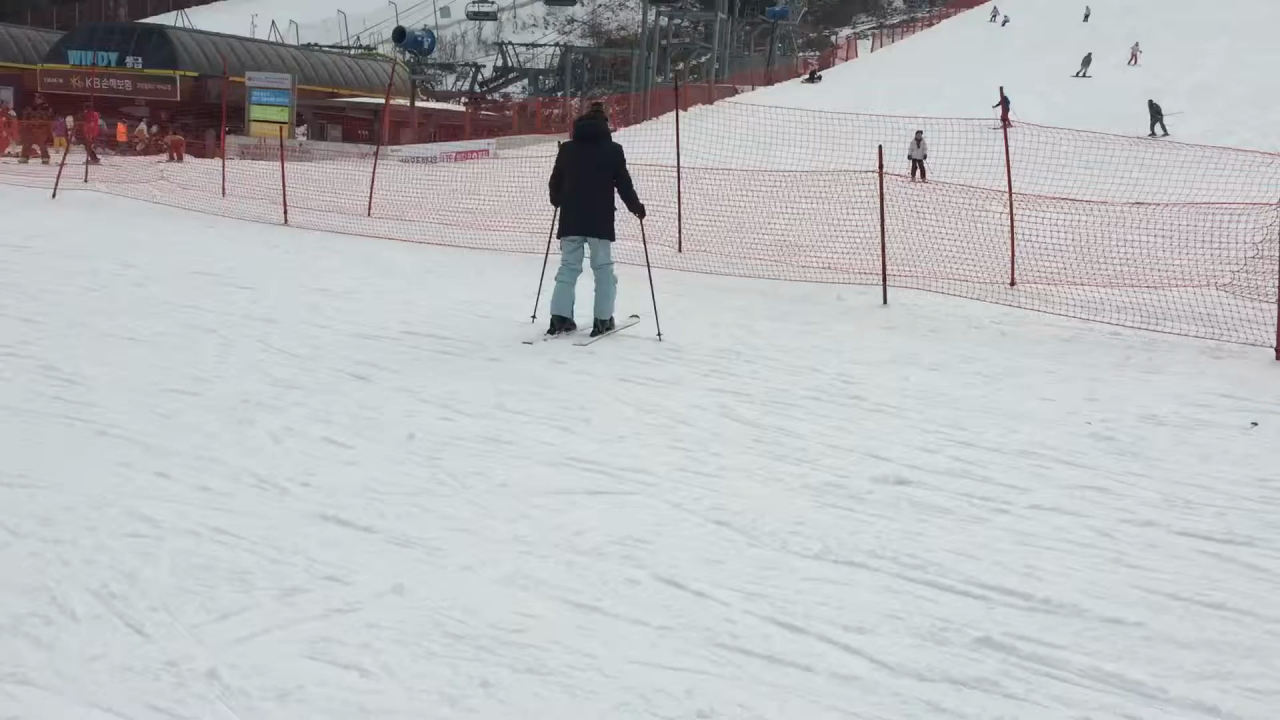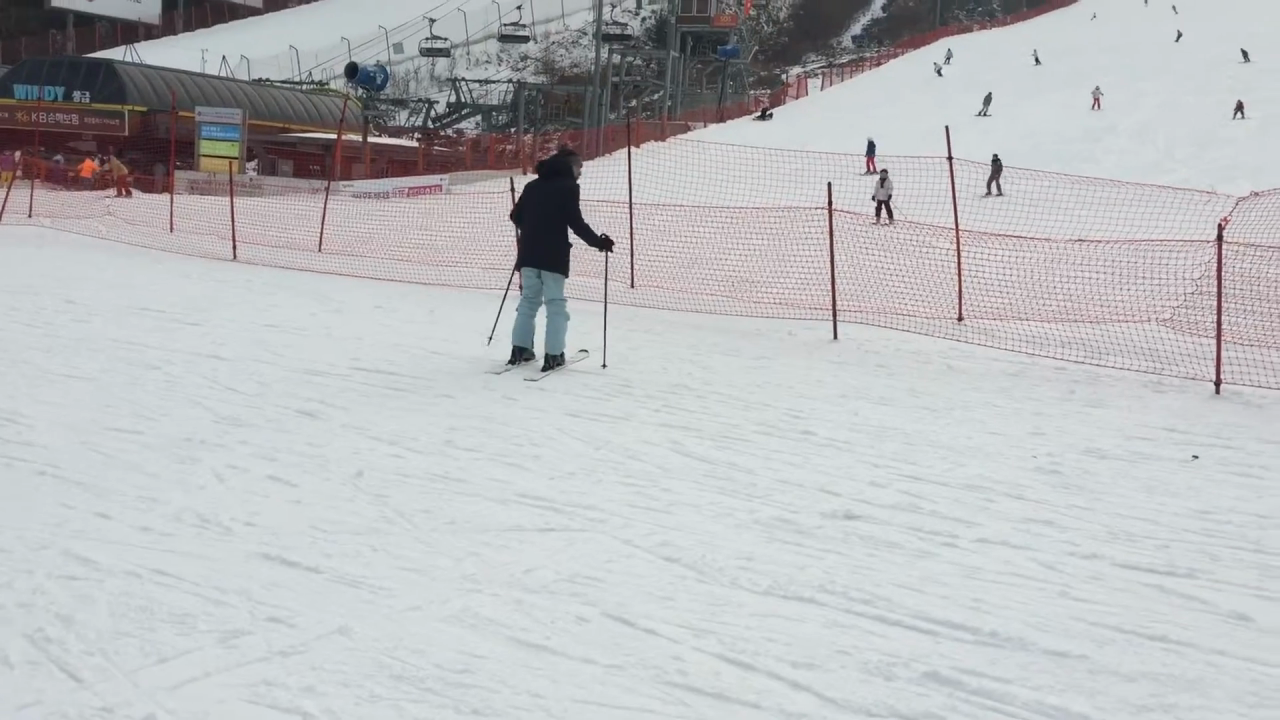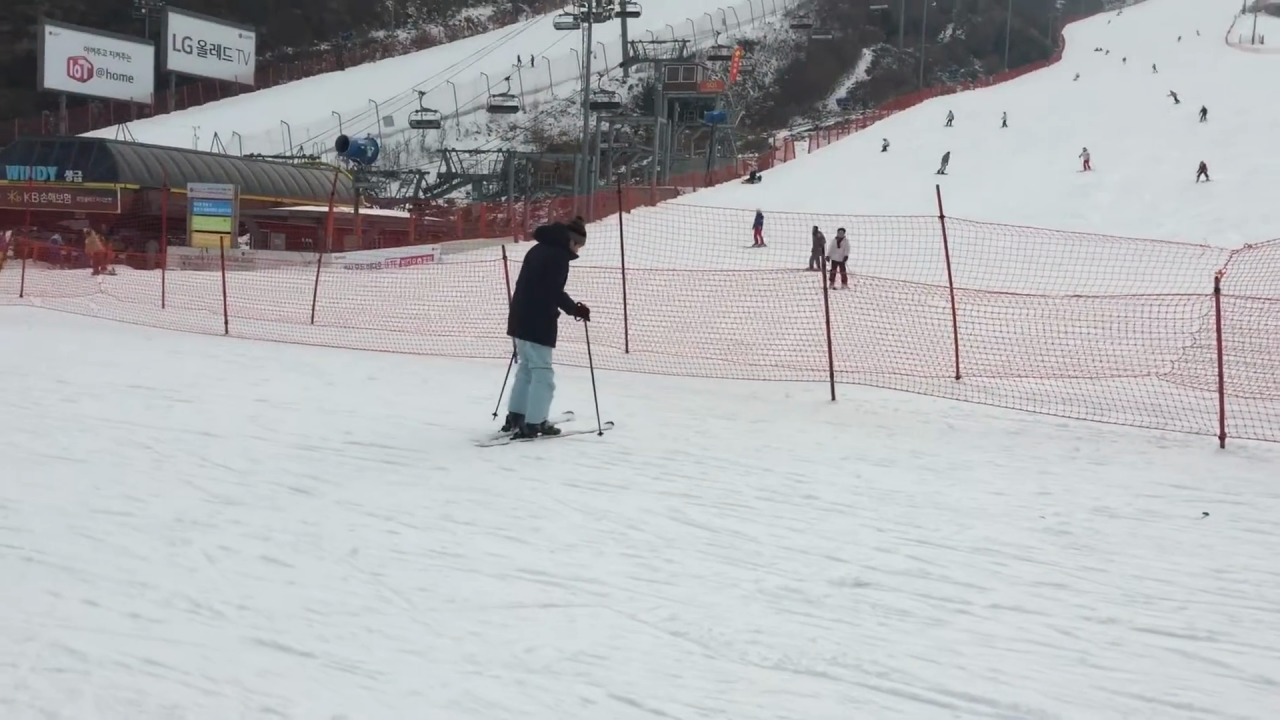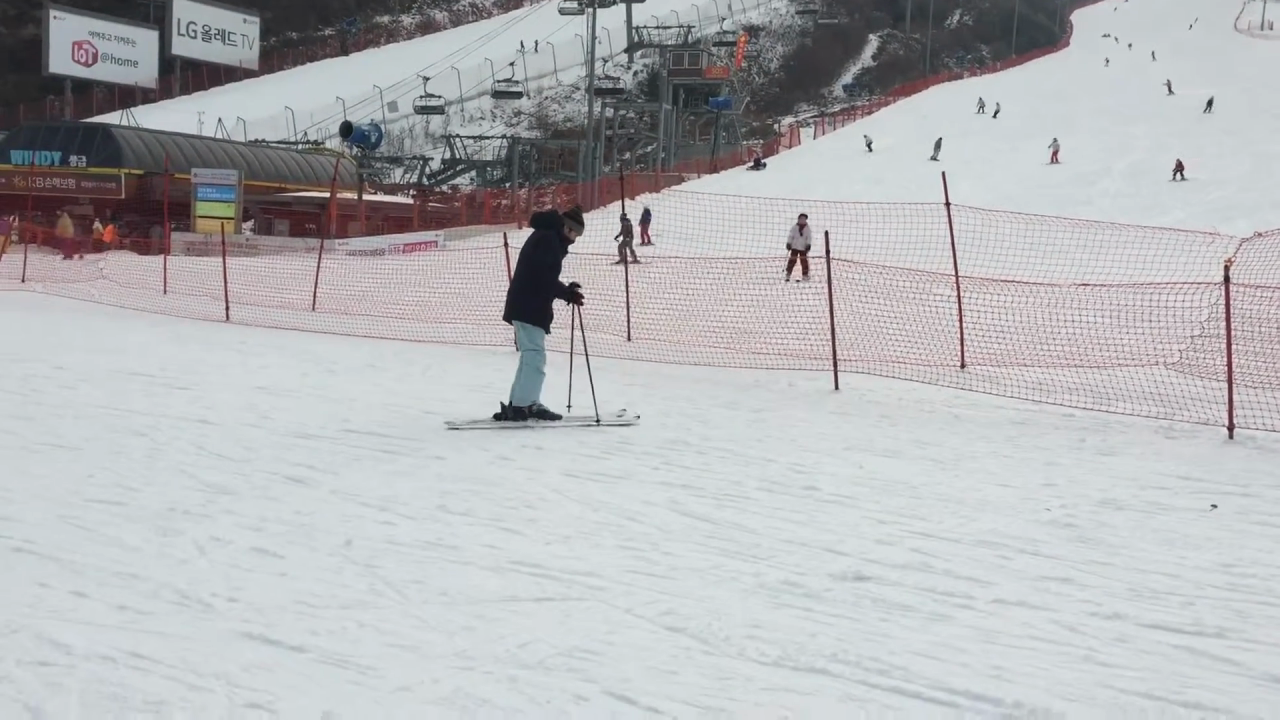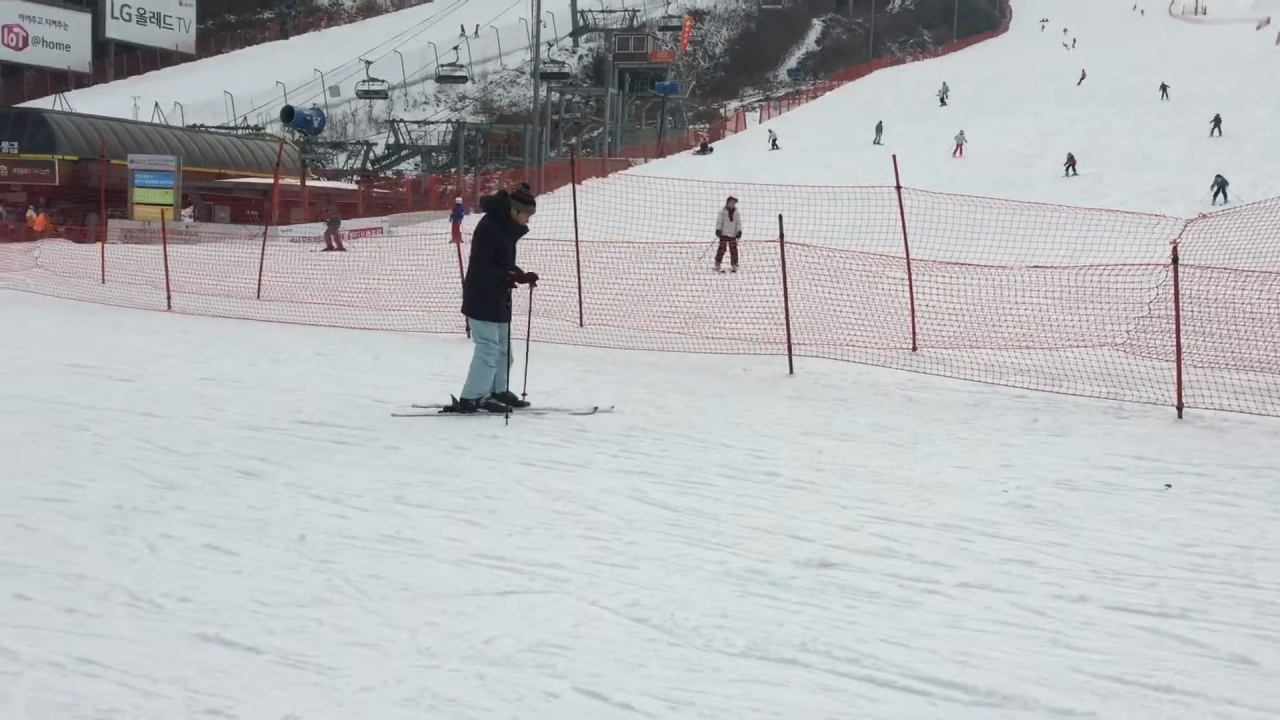
dt=1s
person 1, frame 1
left shoulder: (567, 148)
right shoulder: (613, 150)
left elbow: (555, 182)
right elbow: (623, 183)
left wrist: (558, 201)
right wrist: (636, 207)
left hip: (571, 217)
right hip: (600, 219)
left knee: (568, 266)
right knee: (603, 268)
left ankle: (560, 317)
right ankle: (603, 319)
person 1, frame 2
left shoulder: (534, 185)
right shoulder: (568, 186)
left elbow: (516, 214)
right elbow: (575, 222)
right wrist: (598, 242)
left hip: (529, 251)
right hip: (553, 252)
left knee: (529, 299)
right knee: (555, 303)
left ankle: (520, 349)
right ankle: (553, 354)
person 1, frame 3
left shoulder: (537, 249)
right shoulder: (559, 255)
right elbow: (555, 291)
right wrist: (575, 309)
left hip: (521, 317)
right hip: (539, 321)
left knee: (526, 368)
right knee: (542, 371)
left ankle: (516, 416)
right ankle: (534, 422)
person 1, frame 4
left shoulder: (545, 237)
right shoulder: (548, 238)
right elbow: (542, 276)
left wrist: (565, 290)
right wrist: (566, 293)
left hip: (527, 304)
right hip: (529, 306)
left knee: (530, 356)
right knee: (535, 356)
left ankle: (519, 403)
right ankle: (523, 405)
person 1, frame 5
left shoulder: (506, 227)
right shoulder: (489, 227)
right elbow: (479, 265)
left wrist: (521, 275)
right wrist: (503, 277)
left hip: (498, 297)
right hip: (482, 297)
left knee: (503, 348)
right knee: (488, 348)
left ankle: (497, 391)
right ankle: (471, 398)
